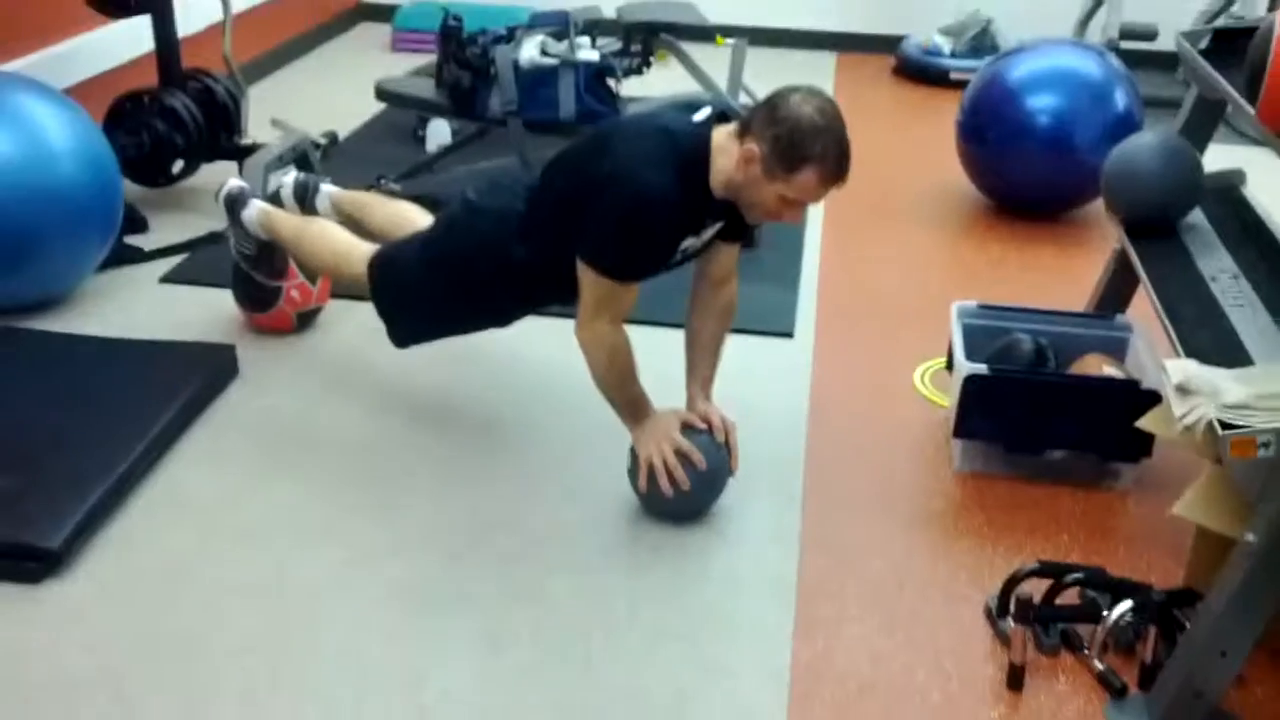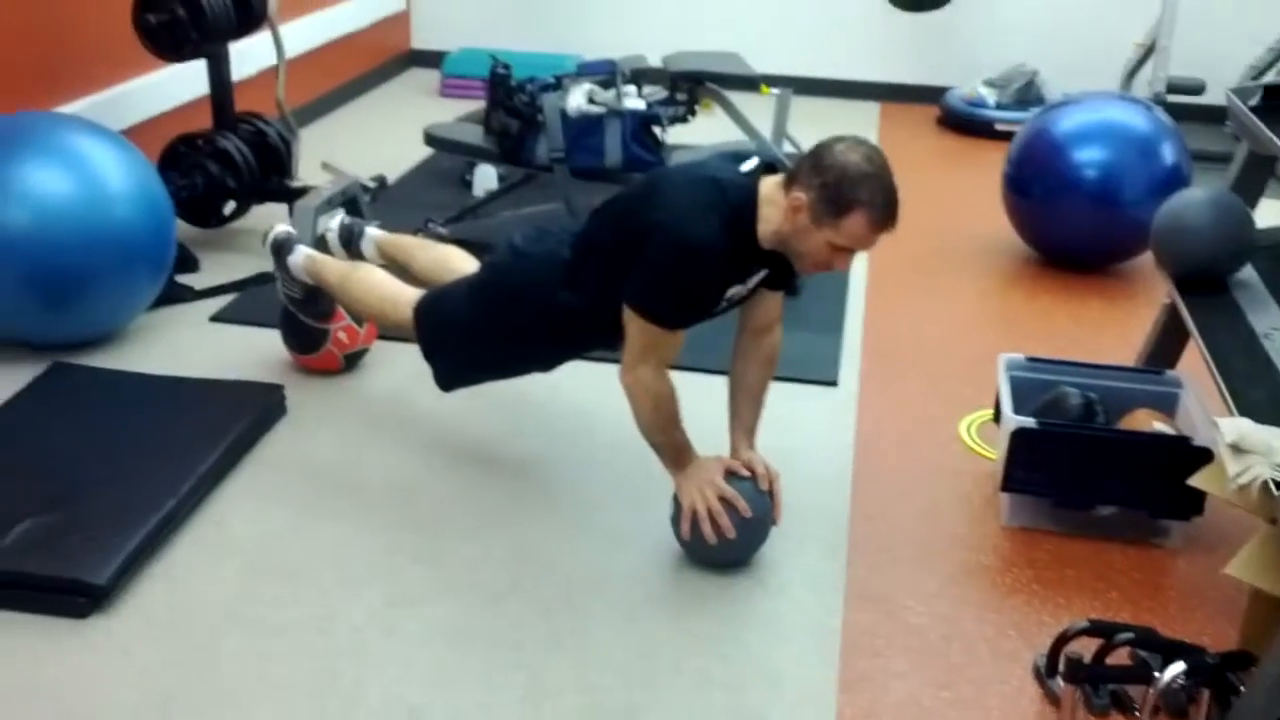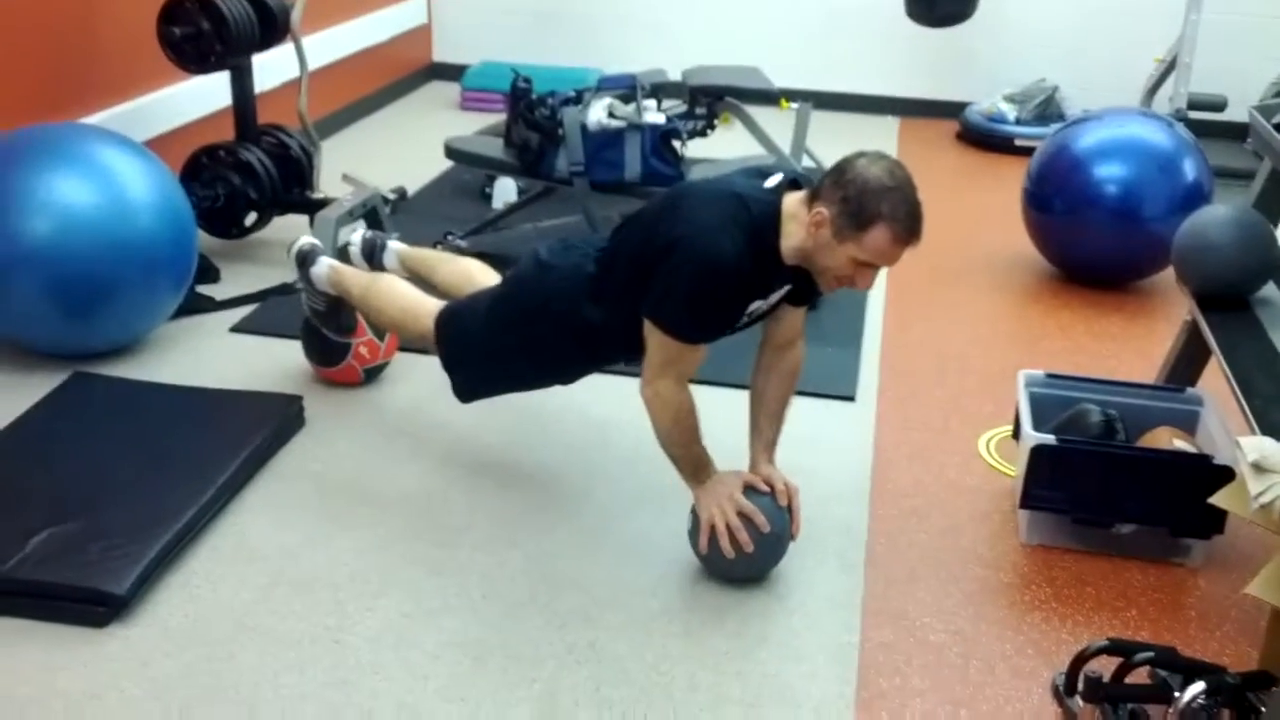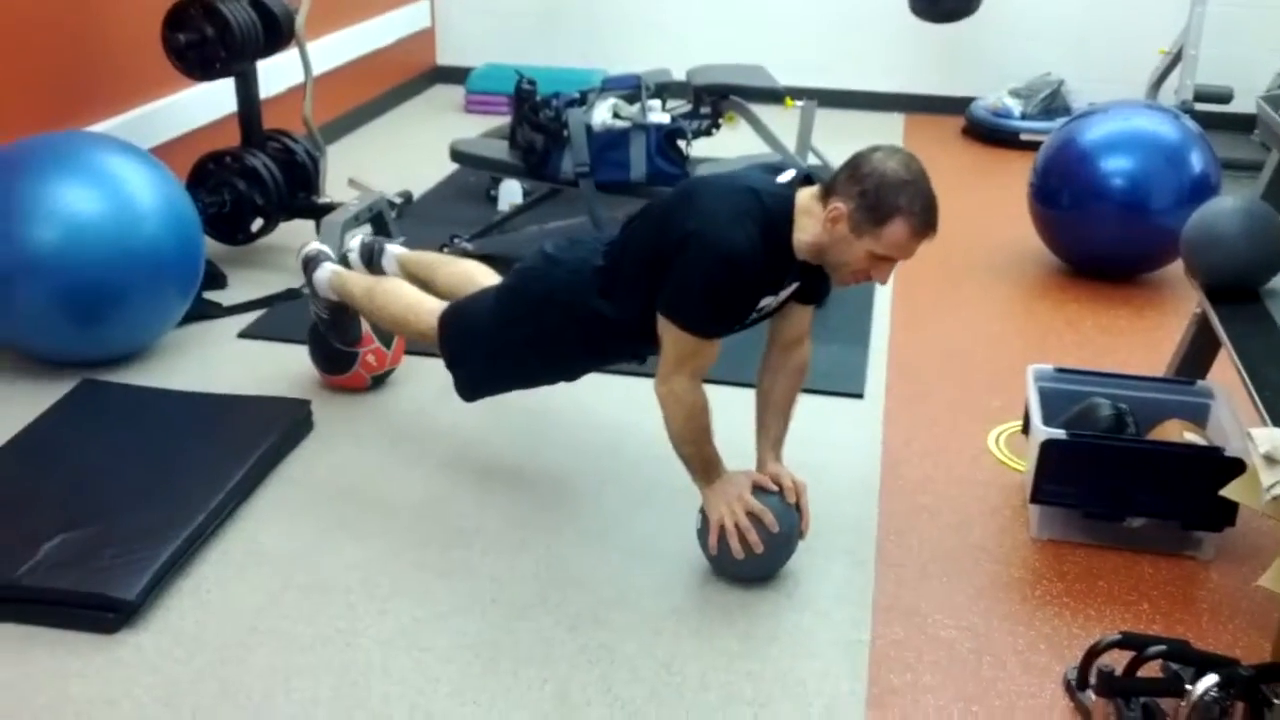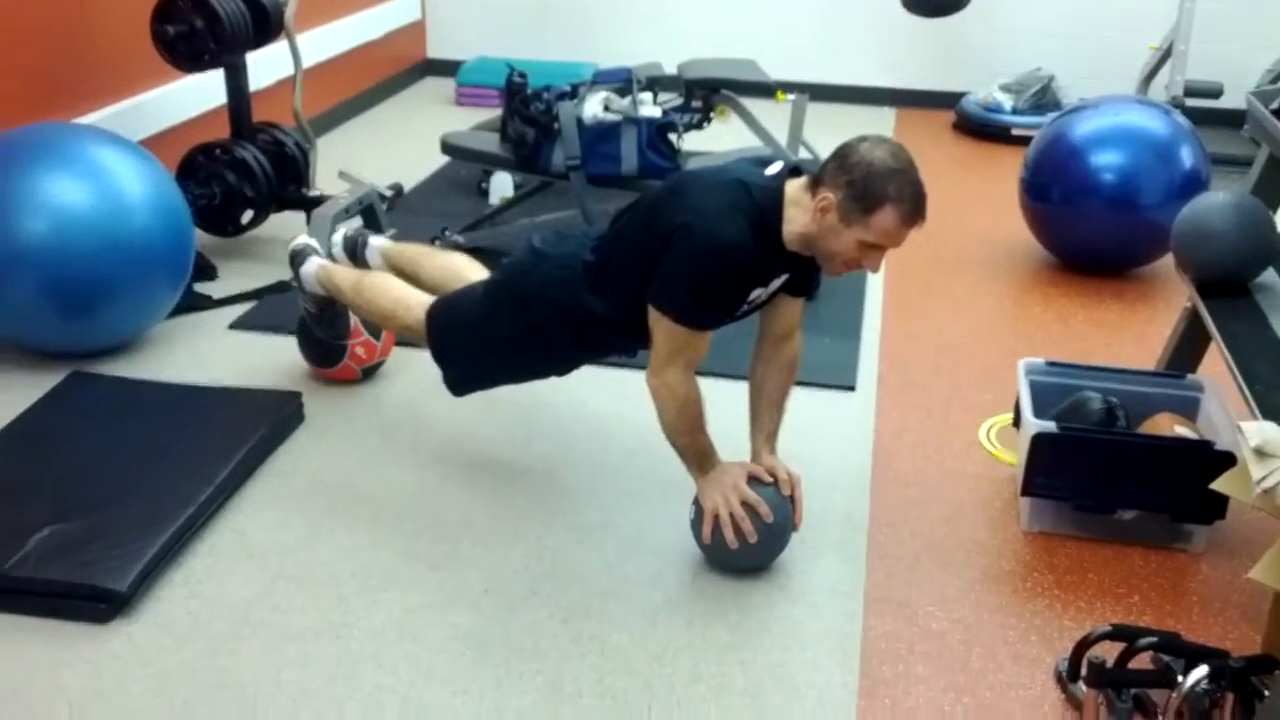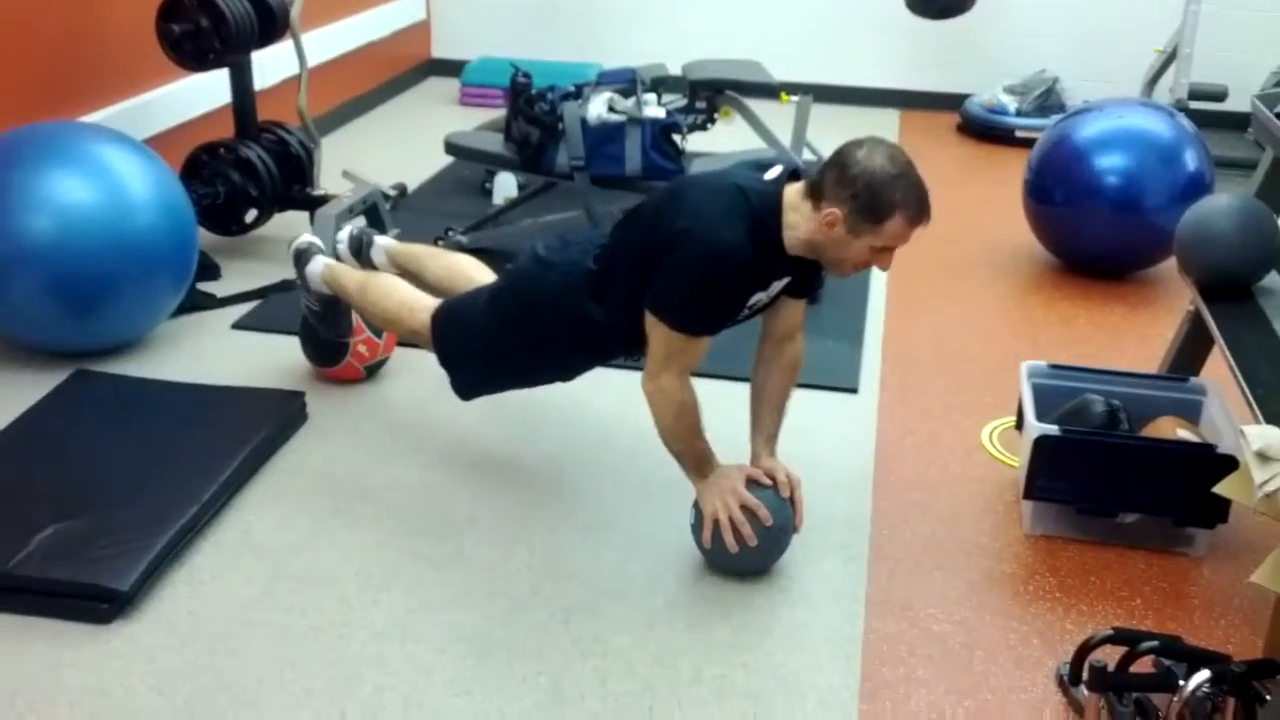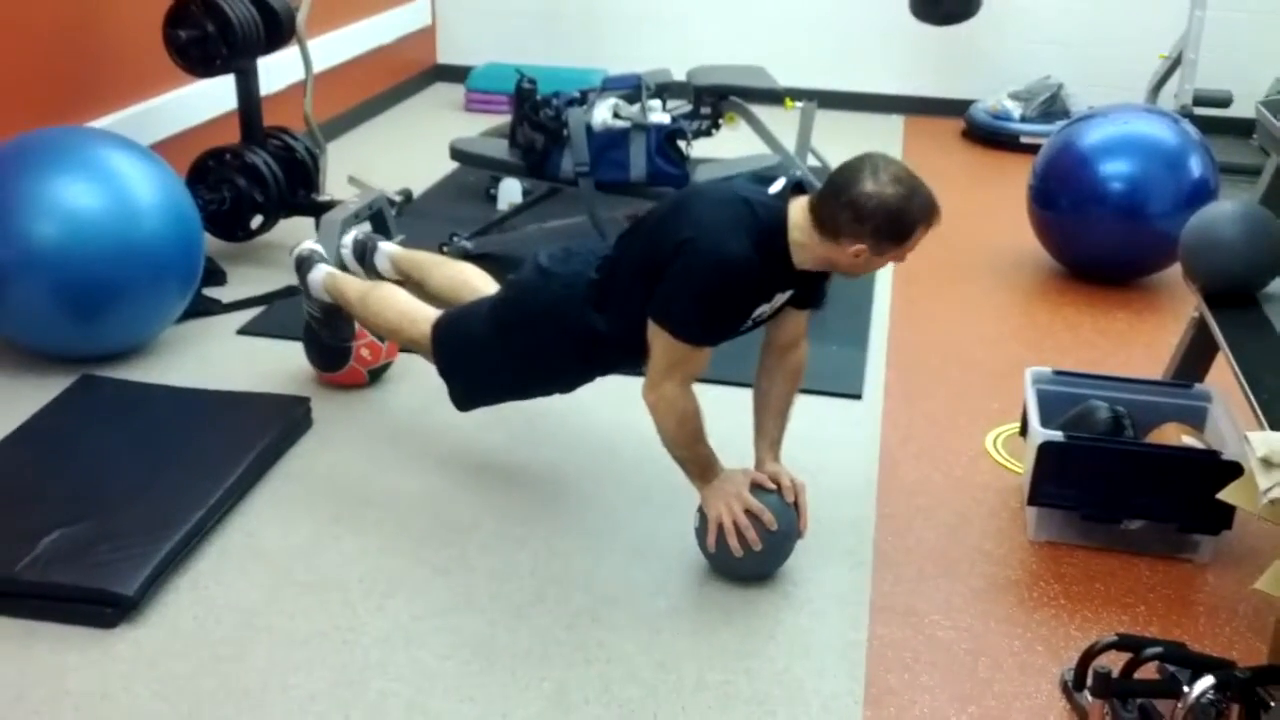
dt=0.5s
person 1, frame 1
left shoulder: (739, 161)
right shoulder: (646, 187)
left elbow: (717, 285)
right elbow: (598, 324)
left wrist: (700, 397)
right wrist: (643, 423)
left hip: (545, 232)
right hip: (495, 252)
left knee: (424, 238)
right knee: (375, 270)
left ankle: (314, 195)
right ankle: (255, 214)
person 1, frame 2
left shoulder: (783, 210)
right shoulder: (692, 235)
left elbow: (761, 332)
right elbow: (642, 369)
left wrist: (743, 443)
right wrist: (686, 469)
left hip: (591, 280)
right hip: (539, 296)
left knee: (466, 277)
right knee: (420, 313)
left ankle: (362, 237)
right ankle: (302, 259)
person 1, frame 3
left shoulder: (806, 226)
right shoulder: (714, 249)
left elbow: (783, 348)
right elbow: (662, 384)
left wrist: (763, 460)
right wrist: (705, 483)
left hip: (609, 292)
right hip: (562, 310)
left knee: (486, 292)
right knee: (442, 325)
left ankle: (383, 251)
right ankle: (325, 271)
person 1, frame 4
left shoulder: (816, 224)
right shoulder: (727, 243)
left elbow: (788, 348)
right elbow: (676, 381)
left wrist: (770, 458)
right wrist: (714, 483)
left hip: (616, 293)
right hip: (566, 306)
left knee: (488, 298)
right knee: (447, 327)
left ankle: (384, 256)
right ankle: (331, 277)
person 1, frame 5
left shoulder: (806, 217)
right shoulder: (717, 235)
left elbow: (780, 341)
right elbow: (669, 374)
left wrist: (765, 451)
right wrist: (708, 473)
left hip: (603, 287)
right hip: (556, 302)
left knee: (475, 289)
right knee: (432, 321)
left ankle: (369, 249)
right ankle: (317, 270)
person 1, frame 6
left shoulder: (805, 218)
right shoulder: (716, 242)
left elbow: (782, 342)
right elbow: (665, 378)
left wrist: (764, 453)
right wrist: (707, 477)
left hip: (608, 287)
right hip: (560, 307)
left knee: (484, 291)
right knee: (434, 323)
left ankle: (375, 247)
right ankle: (321, 270)
person 1, frame 7
left shoulder: (809, 227)
right shoulder: (720, 253)
left elbow: (785, 349)
right elbow: (665, 387)
left wrist: (768, 457)
right wrist: (712, 481)
left hip: (606, 294)
right hip: (559, 321)
left knee: (482, 299)
right knee: (434, 333)
left ankle: (381, 255)
right ankle: (325, 278)
